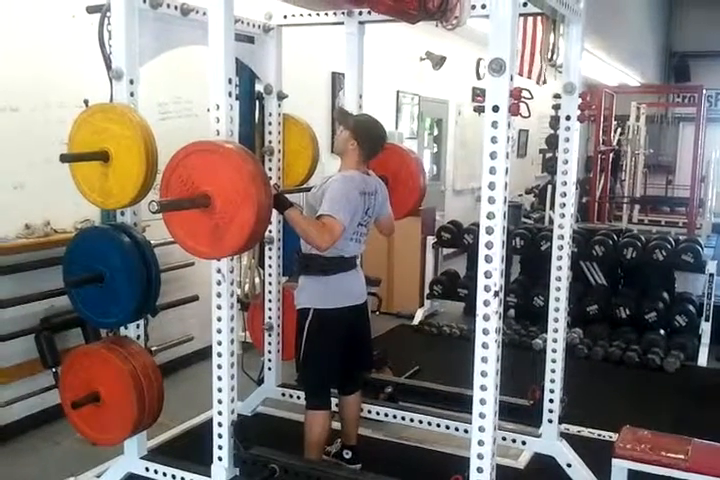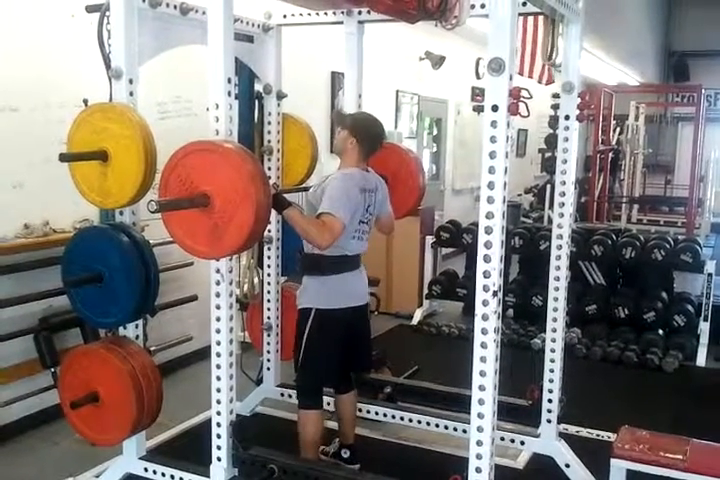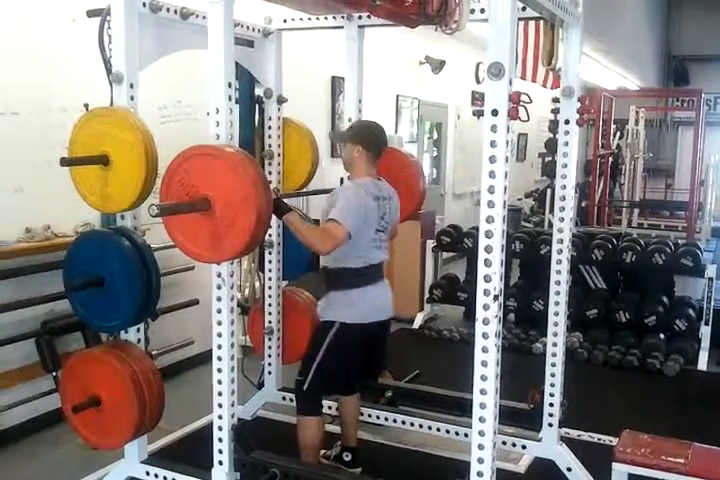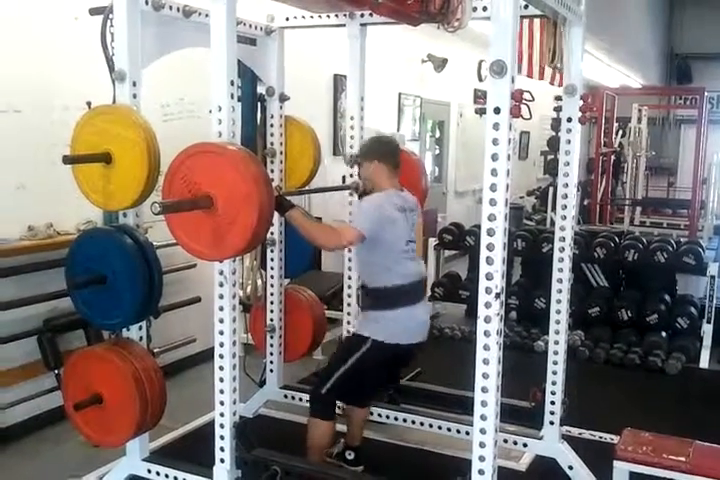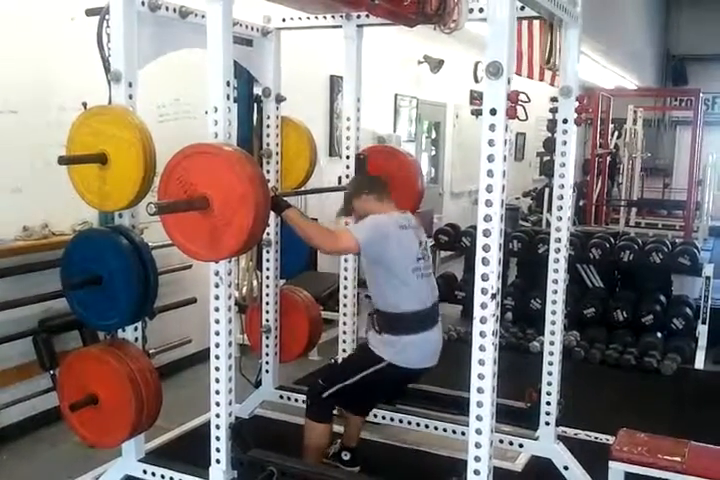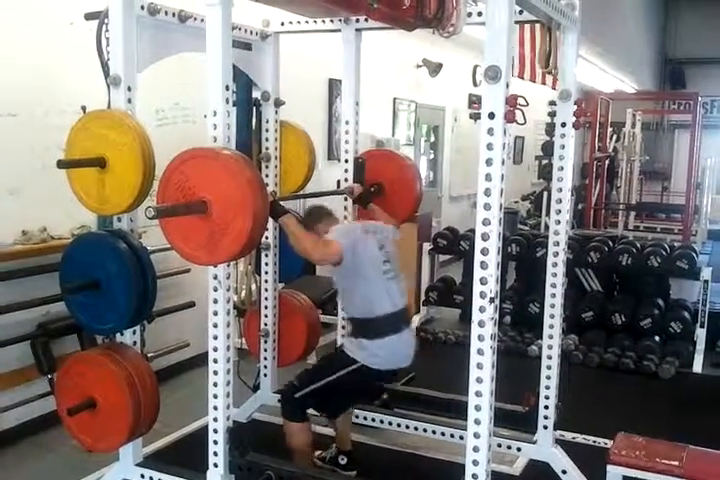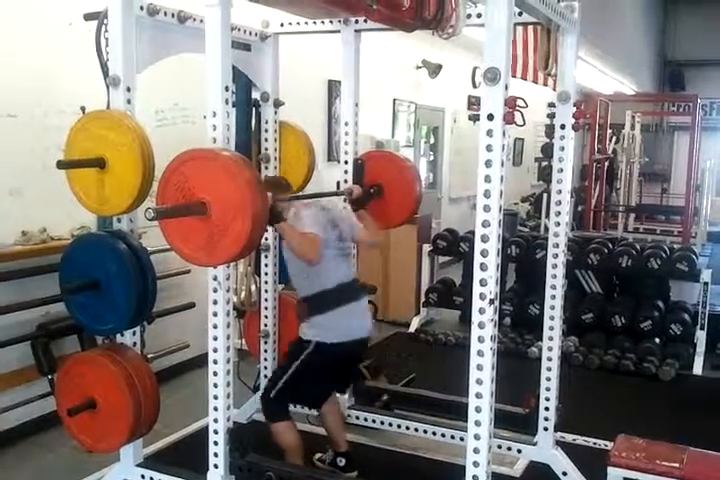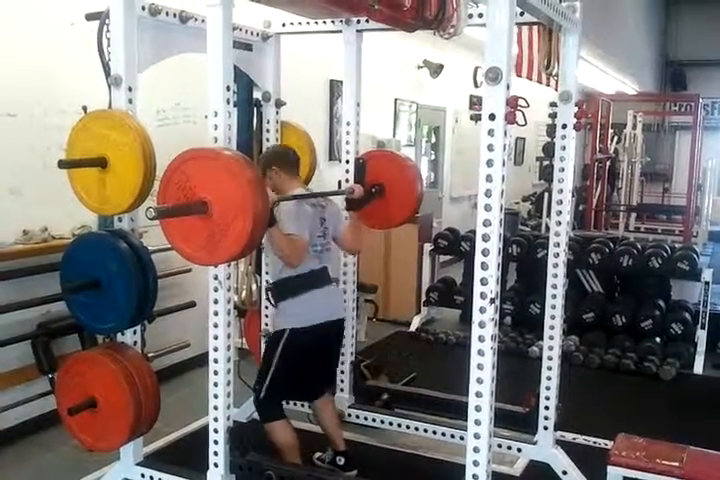
dt=0.2s
person 1, frame 1
left shoulder: (341, 185)
right shoulder: (374, 185)
left elbow: (323, 239)
right elbow: (387, 228)
left wrist: (283, 205)
left hip: (322, 298)
right hip: (351, 293)
left knee: (316, 390)
right knee: (348, 379)
right ankle: (348, 451)
person 1, frame 2
left shoulder: (341, 182)
right shoulder: (374, 182)
left elbow: (323, 236)
right elbow: (387, 225)
left wrist: (281, 203)
left hip: (326, 295)
right hip: (354, 291)
left knee: (309, 387)
right knee: (342, 378)
right ankle: (345, 451)
person 1, frame 3
left shoulder: (353, 193)
right shoulder: (386, 191)
left elbow: (325, 243)
left wrist: (281, 209)
left hip: (350, 307)
right hip: (379, 304)
left knee: (308, 391)
right knee: (346, 381)
right ankle: (346, 454)
person 1, frame 4
left shoulder: (377, 206)
right shoulder: (408, 202)
left elbow: (331, 239)
left wrist: (285, 206)
left hip: (387, 326)
right hip: (414, 321)
left knee: (322, 394)
right knee: (355, 383)
right ankle: (348, 454)
person 1, frame 5
left shoulder: (378, 226)
right shoulder: (406, 220)
left elbow: (329, 242)
left wrist: (282, 207)
right wrist: (370, 188)
left hip: (402, 347)
right hip: (426, 341)
left knee: (319, 395)
right knee: (348, 385)
right ankle: (345, 453)
person 1, frame 6
left shoulder: (346, 233)
right shoulder: (369, 229)
left elbow: (318, 254)
right elbow: (389, 225)
left wrist: (279, 214)
right wrist: (366, 200)
left hip: (375, 351)
right hip: (400, 344)
left knee: (293, 399)
right knee: (335, 388)
right ankle: (340, 458)
person 1, frame 7
left shoulder: (299, 213)
right shoulder: (328, 208)
left elbow: (311, 253)
right elbow: (371, 236)
left wrist: (277, 221)
right wrist: (359, 203)
left hip: (329, 329)
right hip: (357, 322)
left knee: (273, 400)
right knee: (320, 388)
right ankle: (341, 457)
person 1, frame 8
left shoulder: (291, 205)
right shoulder: (323, 202)
left elbow: (293, 257)
right elbow: (353, 244)
left wrist: (268, 221)
right wrist: (355, 206)
left hip: (300, 317)
right hip: (330, 309)
left knee: (267, 400)
right knee: (316, 387)
right ankle: (340, 457)
